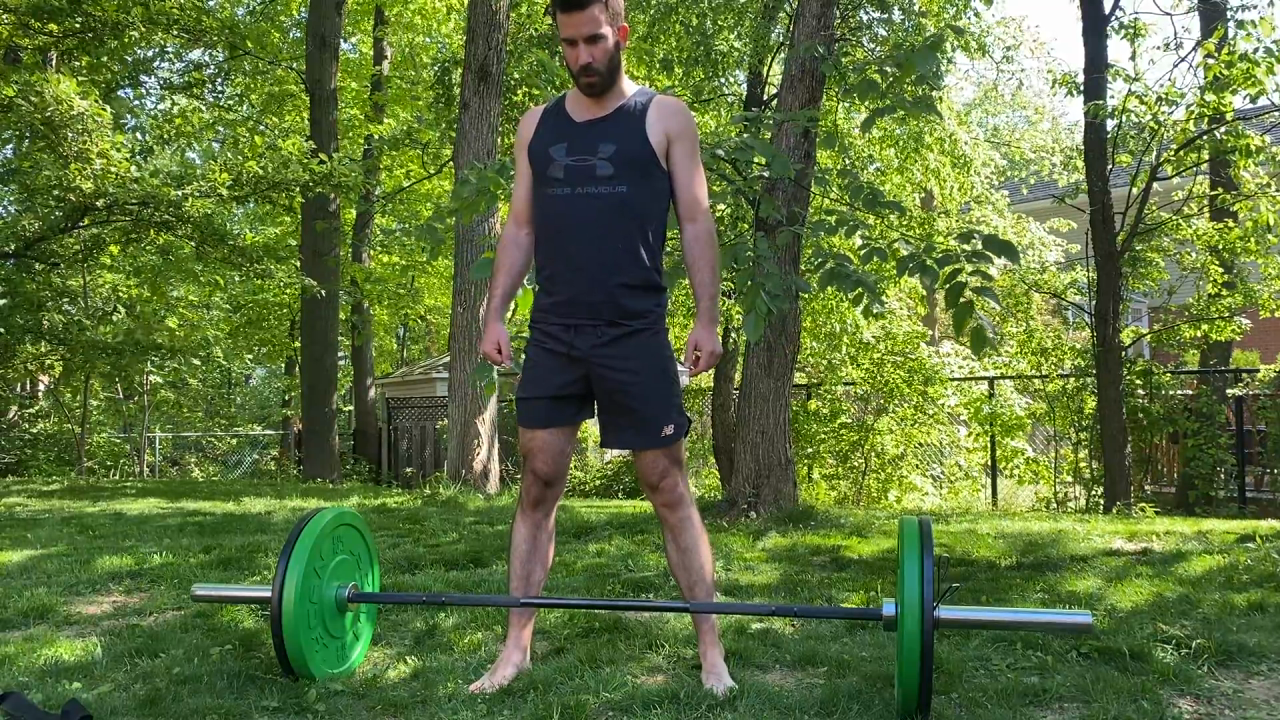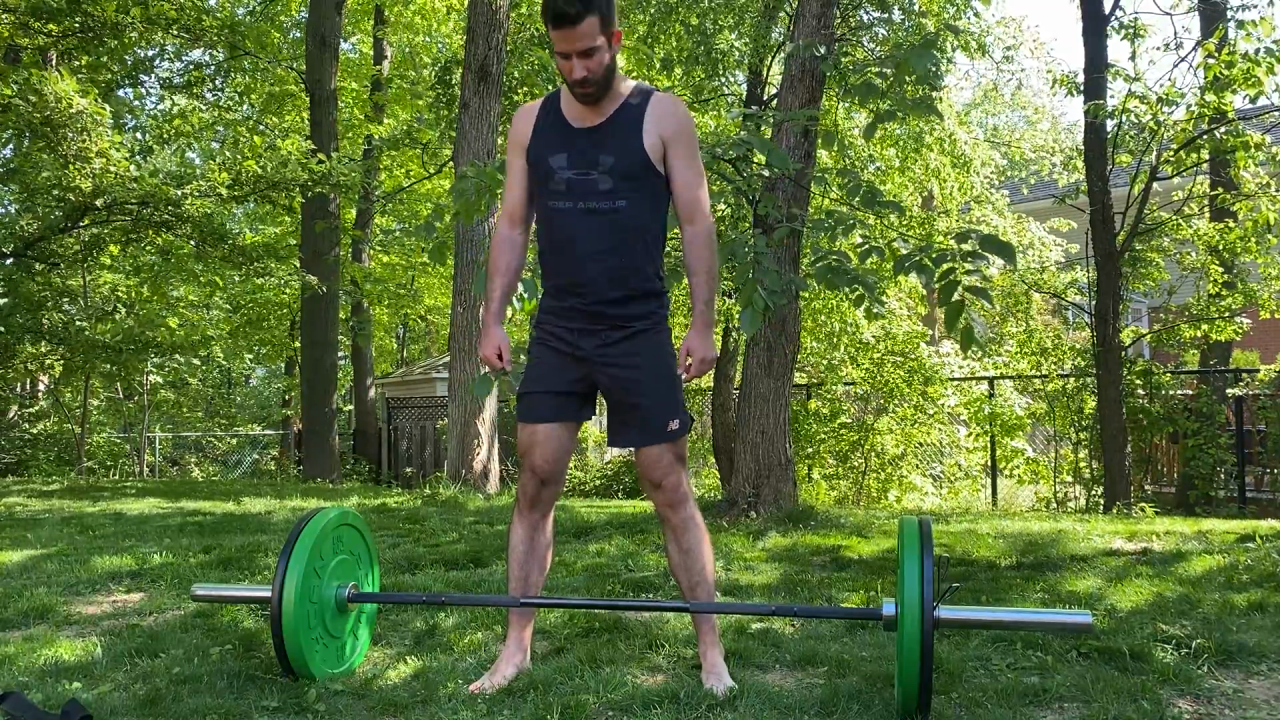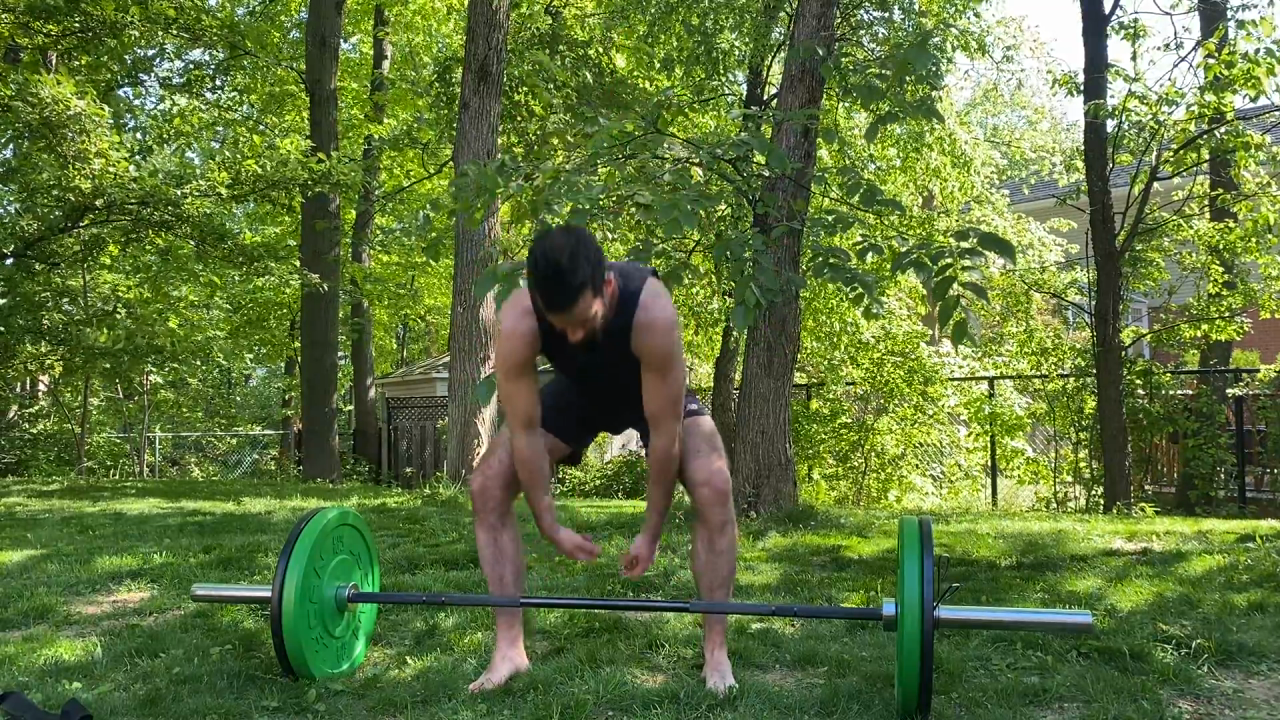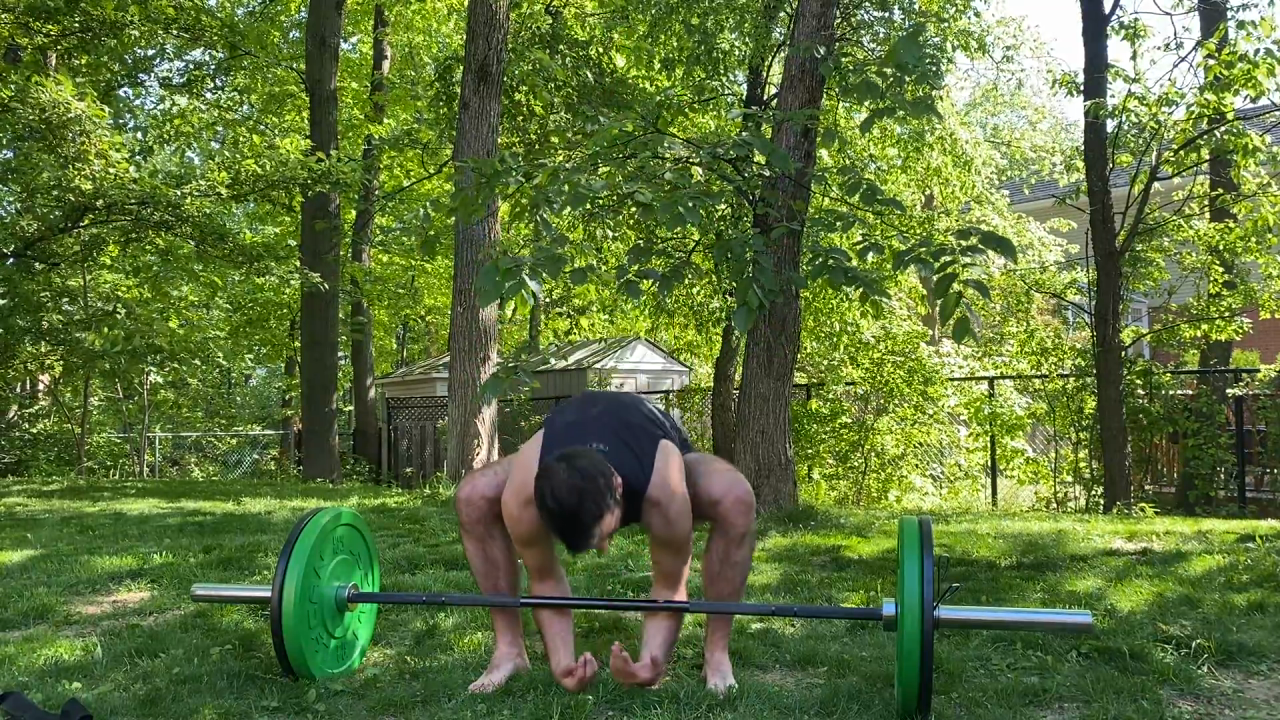
dt=0.4s
person 1, frame 1
left shoulder: (664, 116)
right shoulder: (537, 124)
left elbow: (696, 221)
right elbow: (520, 227)
left wrist: (707, 319)
right wrist: (494, 315)
left hip: (635, 335)
right hip: (550, 335)
left knee: (669, 490)
right knee: (537, 489)
left ankle: (710, 647)
right ankle: (516, 645)
person 1, frame 2
left shoulder: (662, 115)
right shoulder: (531, 122)
left elbow: (697, 223)
right elbow: (512, 225)
left wrist: (702, 323)
right wrist: (493, 318)
left hip: (640, 334)
right hip: (556, 336)
left knee: (671, 491)
right knee: (535, 489)
left ankle: (710, 646)
right ankle: (516, 645)
person 1, frame 3
left shoulder: (651, 312)
right shoulder: (518, 319)
left elbow: (665, 432)
right elbow: (523, 432)
left wrist: (649, 533)
right wrist: (551, 525)
left hip: (654, 401)
right hip: (573, 394)
left knee: (712, 485)
right knee: (486, 484)
left ankle: (716, 651)
right ankle: (509, 648)
person 1, frame 4
left shoulder: (663, 493)
right shoulder: (523, 496)
left elbow: (670, 585)
right elbow: (544, 577)
left wrist: (651, 661)
right wrist: (561, 659)
left hip: (658, 455)
left knee: (734, 500)
right knee: (474, 499)
left ankle: (716, 653)
right ankle: (509, 648)
